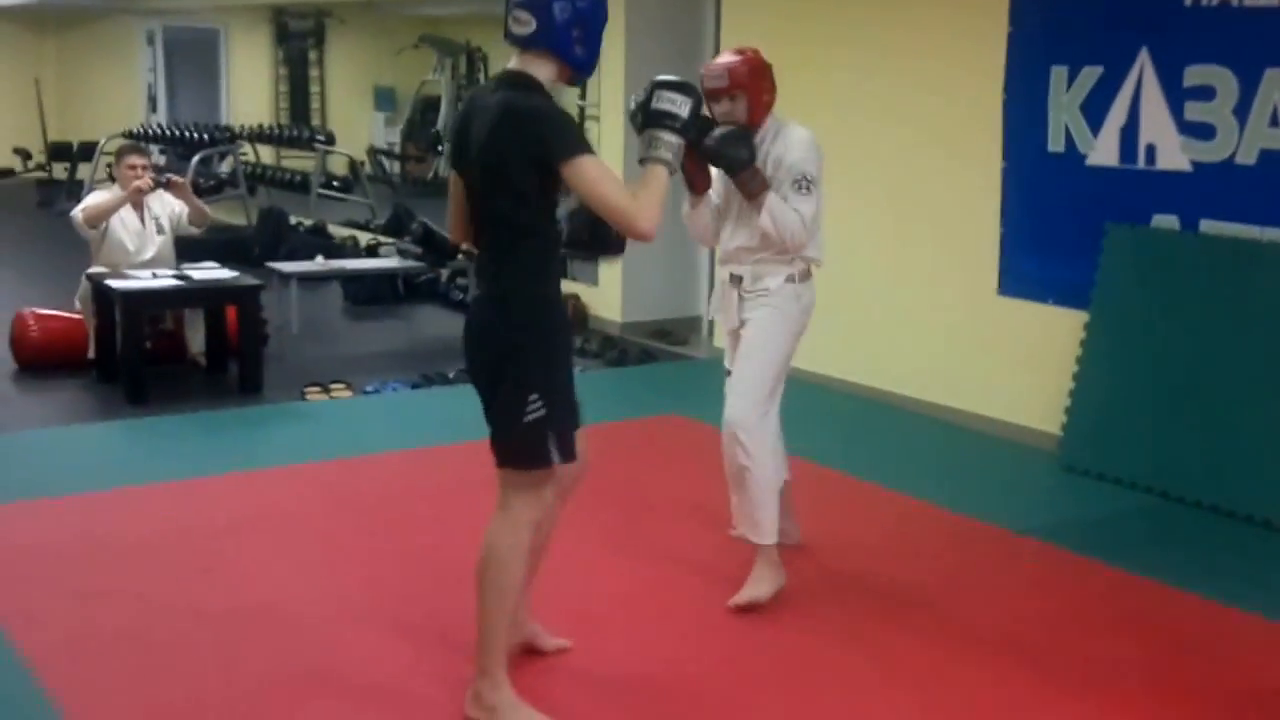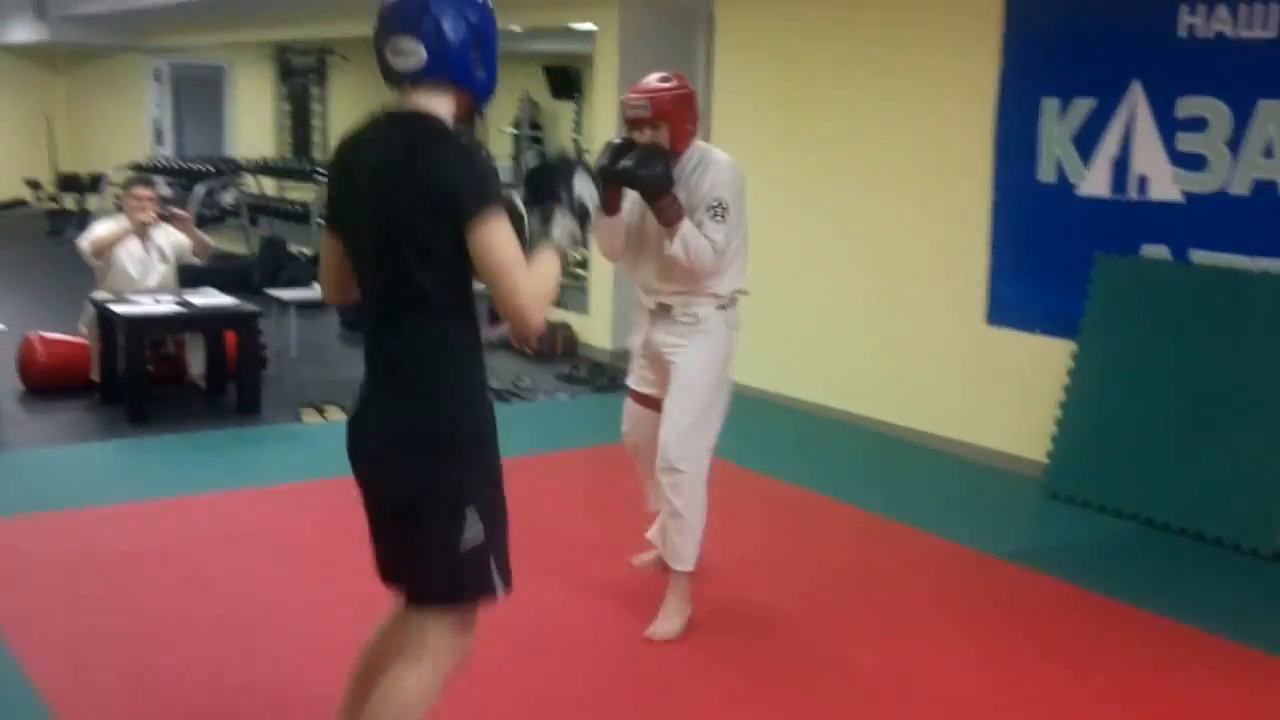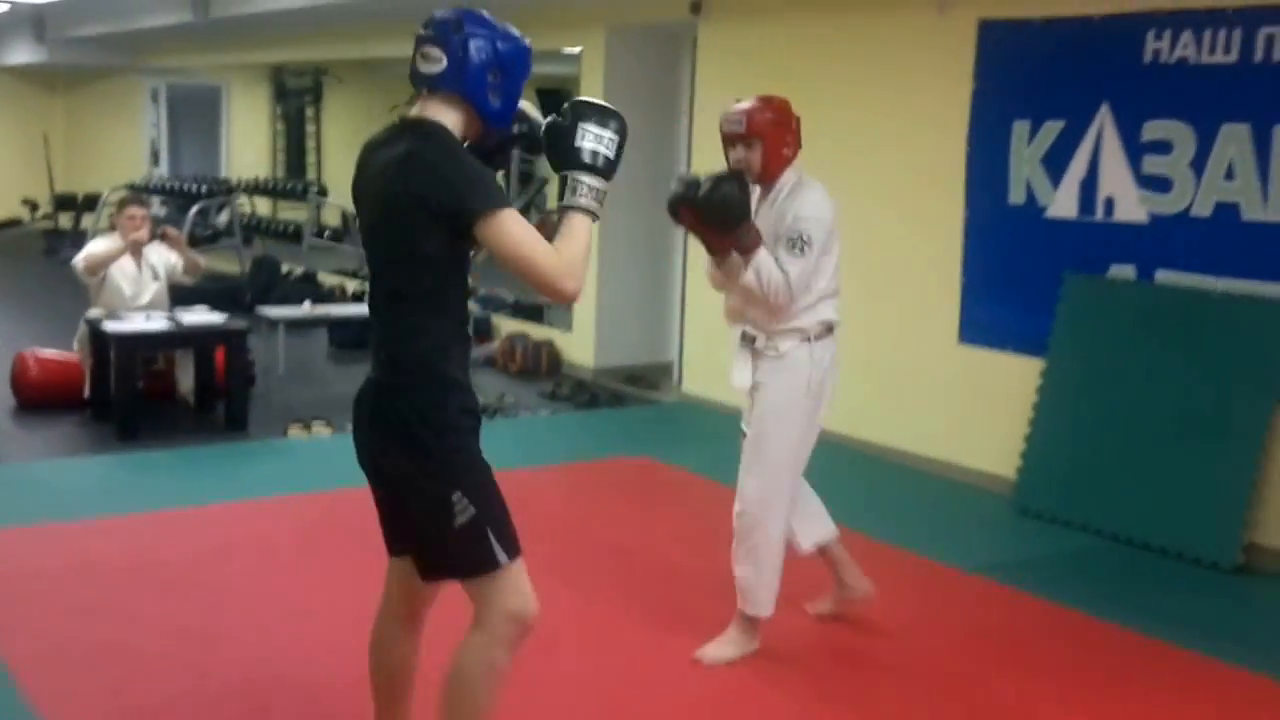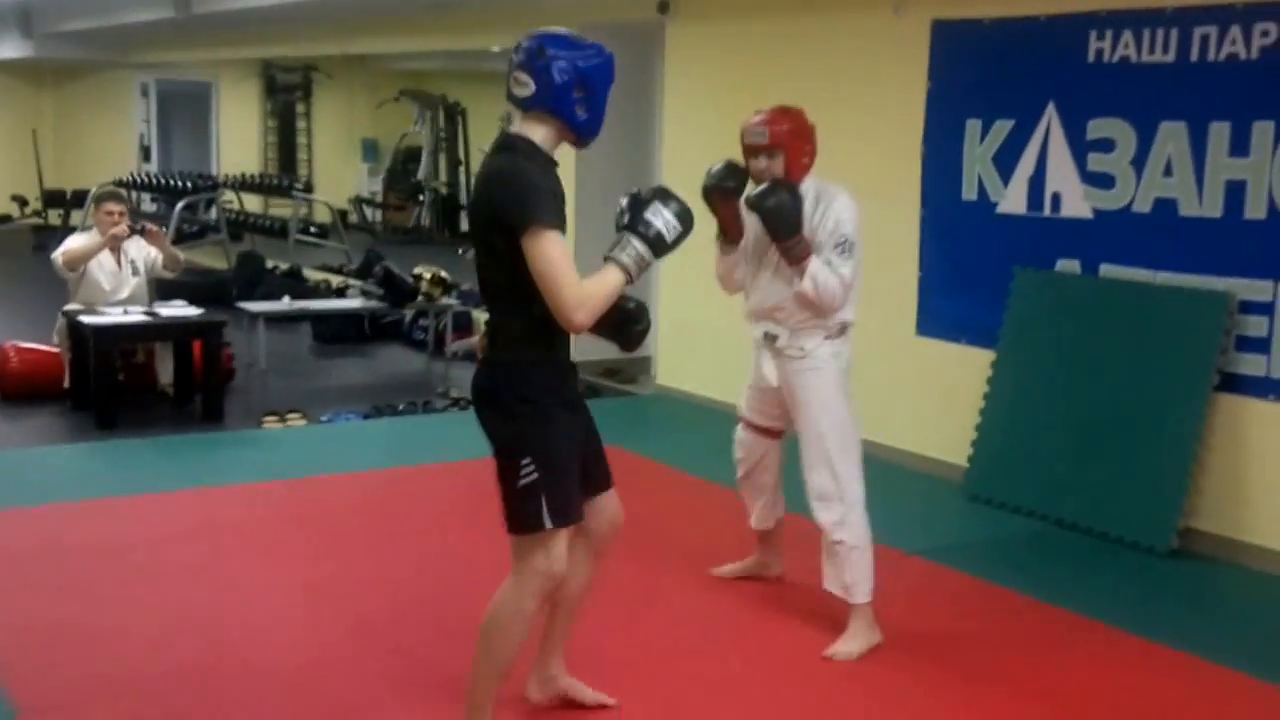
dt=1s
person 1, frame 1
left shoulder: (480, 106)
right shoulder: (540, 117)
left elbow: (461, 226)
right elbow: (639, 221)
right wrist: (664, 140)
left hip: (504, 314)
right hip: (523, 323)
left knee: (560, 474)
right knee: (524, 502)
left ankle: (514, 622)
person 1, frame 2
left shoulder: (355, 154)
right shoulder: (457, 159)
left elbow: (337, 286)
right elbow: (526, 311)
right wrist: (560, 235)
left hip: (383, 417)
right hip: (443, 422)
left knee: (424, 607)
right knee: (439, 638)
person 1, frame 3
left shoulder: (383, 154)
right shoulder: (449, 166)
right elbow: (562, 280)
right wrist: (584, 181)
left hip: (394, 407)
right hip: (427, 417)
left knee: (410, 592)
right knee: (509, 607)
person 1, frame 4
left shoulder: (518, 166)
right shoulder: (522, 178)
right elbow: (571, 306)
left wrist: (605, 309)
right wrist: (636, 247)
left hip: (547, 380)
right hip: (522, 389)
left knee: (600, 521)
right knee: (541, 567)
person 2, frame 1
left shoulder: (795, 144)
right shoulder: (729, 145)
left elbow: (794, 233)
right elbow: (706, 233)
left wrist: (749, 177)
right wrist: (696, 174)
left hip: (778, 292)
right hip: (737, 290)
left knee: (742, 417)
right knee: (754, 411)
left ankle: (768, 559)
right ankle: (781, 518)
person 2, frame 2
left shoulder: (717, 170)
right shoulder: (641, 171)
left elbow: (705, 258)
right elbow: (618, 250)
left wrist: (665, 199)
right wrist: (610, 192)
left hip: (702, 324)
right hip: (654, 319)
left knee: (682, 452)
right knee: (640, 435)
left ankle: (679, 590)
right ankle: (672, 536)
person 2, frame 3
left shoulder: (807, 202)
right shoulder: (754, 197)
left elbow: (782, 291)
right elbow: (730, 279)
left wrist: (739, 229)
right wrist: (707, 229)
left hip: (796, 356)
right hip: (764, 352)
left knee: (761, 489)
right knee: (773, 475)
left ankle: (747, 624)
right ankle: (847, 576)
person 2, frame 4
left shoulder: (834, 205)
right shoulder: (758, 204)
left elbow: (832, 294)
right elbow: (733, 281)
left wrist: (792, 238)
right wrist: (729, 221)
left hip: (815, 353)
right hip: (771, 348)
left knee: (834, 481)
right knee: (752, 454)
left ankle: (862, 616)
right ankle: (768, 556)
person 3, frame 1
left shoulder: (164, 200)
right shoulder: (102, 198)
left elbow: (201, 223)
right elbow: (83, 220)
left wrist: (187, 197)
right wrist: (127, 196)
left ankle: (200, 352)
person 3, frame 2
left shoulder: (168, 231)
right shoulder: (108, 228)
left elbow: (205, 253)
right elbow: (91, 251)
left wrist: (190, 230)
right wrist: (132, 229)
right knee: (98, 315)
left ankle: (199, 375)
person 3, frame 3
left shoulder: (160, 251)
right shoulder: (102, 246)
left elbow: (196, 273)
right elbow: (85, 268)
left wrist: (182, 249)
right wrist: (126, 246)
right knee: (91, 329)
left ankle: (189, 391)
person 3, frame 4
left shoulder: (139, 244)
right shoulder: (80, 241)
left elbow: (175, 267)
right elbow: (64, 263)
left wrist: (161, 244)
right wrist: (105, 242)
right knee: (69, 323)
left ankle: (169, 382)
